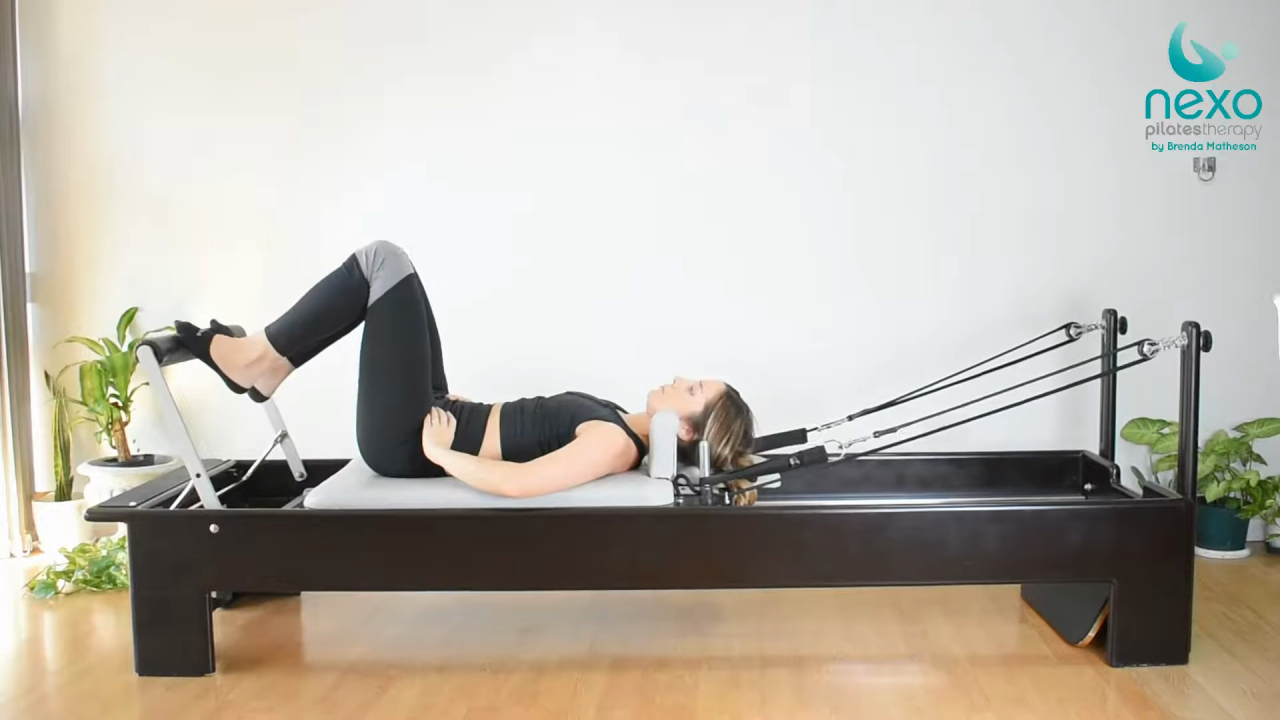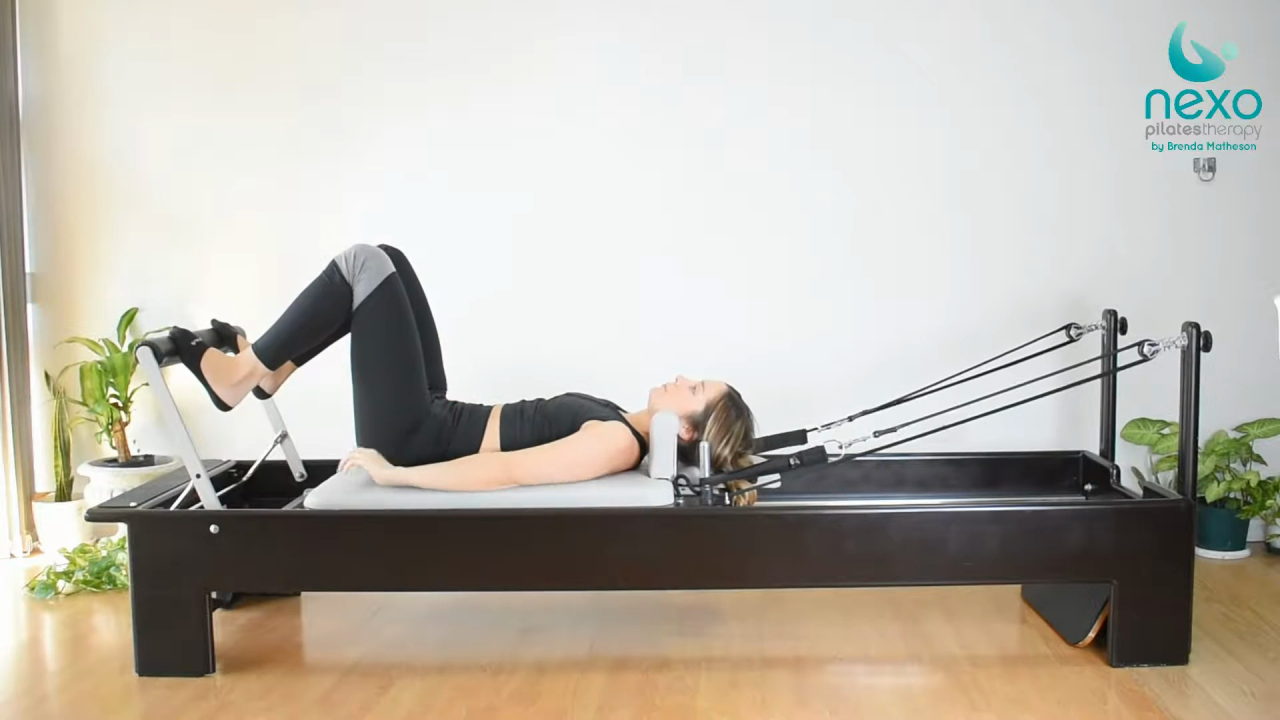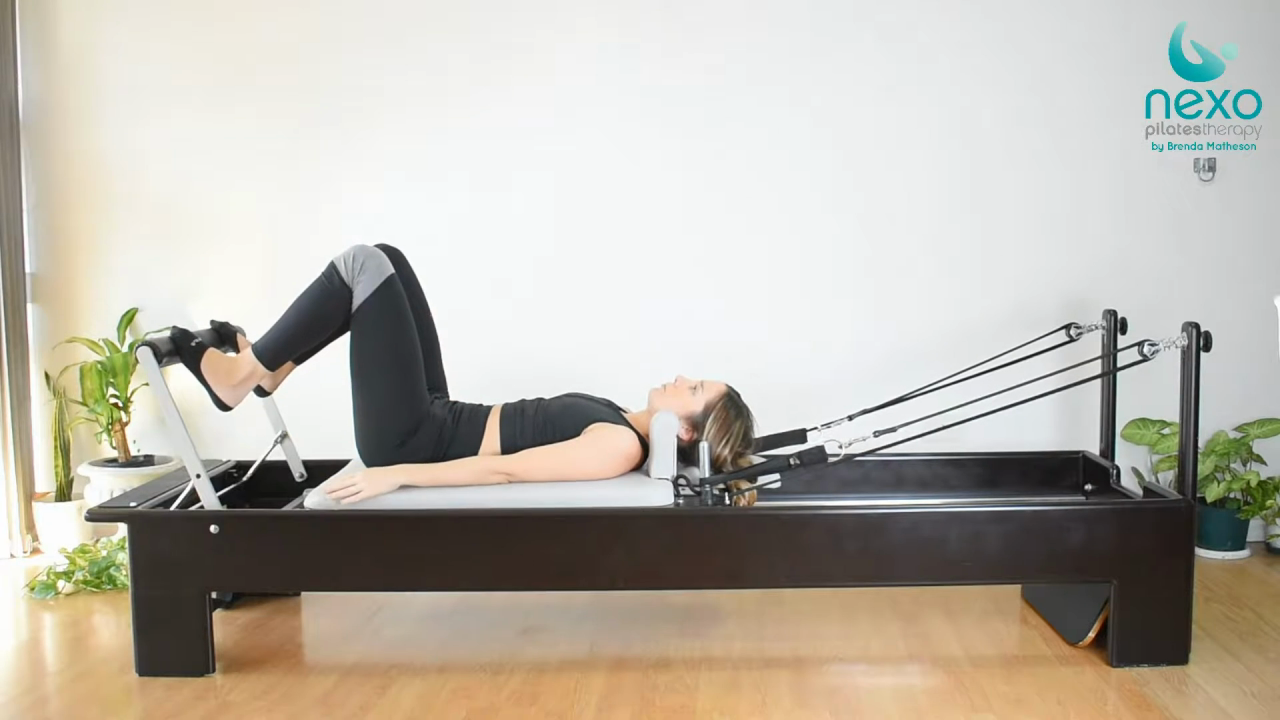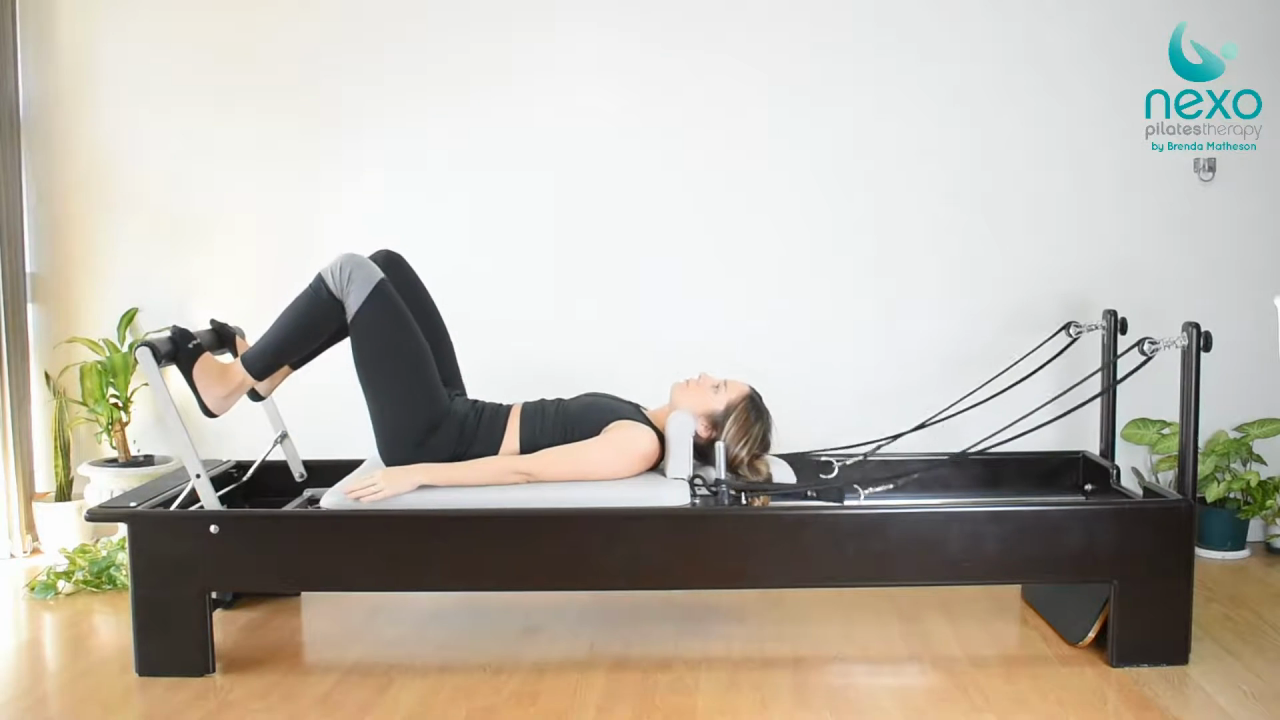
dt=0.7s
person 1, frame 1
left shoulder: (615, 448)
right shoulder: (619, 425)
left elbow: (516, 483)
left wrist: (441, 455)
left hip: (408, 442)
right hip: (440, 420)
left knee: (382, 262)
right knee: (389, 265)
left ankle: (250, 357)
right ankle: (270, 366)
person 1, frame 2
left shoulder: (616, 446)
right shoulder: (621, 425)
left elbow: (506, 471)
left wrist: (397, 473)
left hip: (416, 438)
right hip: (439, 417)
left knee: (363, 265)
right knee: (385, 261)
left ankle: (243, 373)
right ankle: (270, 368)
person 1, frame 3
left shoulder: (620, 449)
right shoulder: (623, 423)
left elbow: (504, 471)
left wrist: (396, 475)
left hip: (409, 440)
right hip: (438, 420)
left knee: (363, 265)
right knee: (384, 259)
left ankle: (242, 373)
right ankle: (267, 367)
person 1, frame 4
left shoulder: (639, 446)
right shoulder: (641, 423)
left elbow: (526, 471)
left wrist: (417, 474)
left hip: (435, 440)
right hip: (458, 417)
left knee: (351, 274)
right knee: (383, 266)
left ankle: (232, 380)
right ankle: (266, 369)
